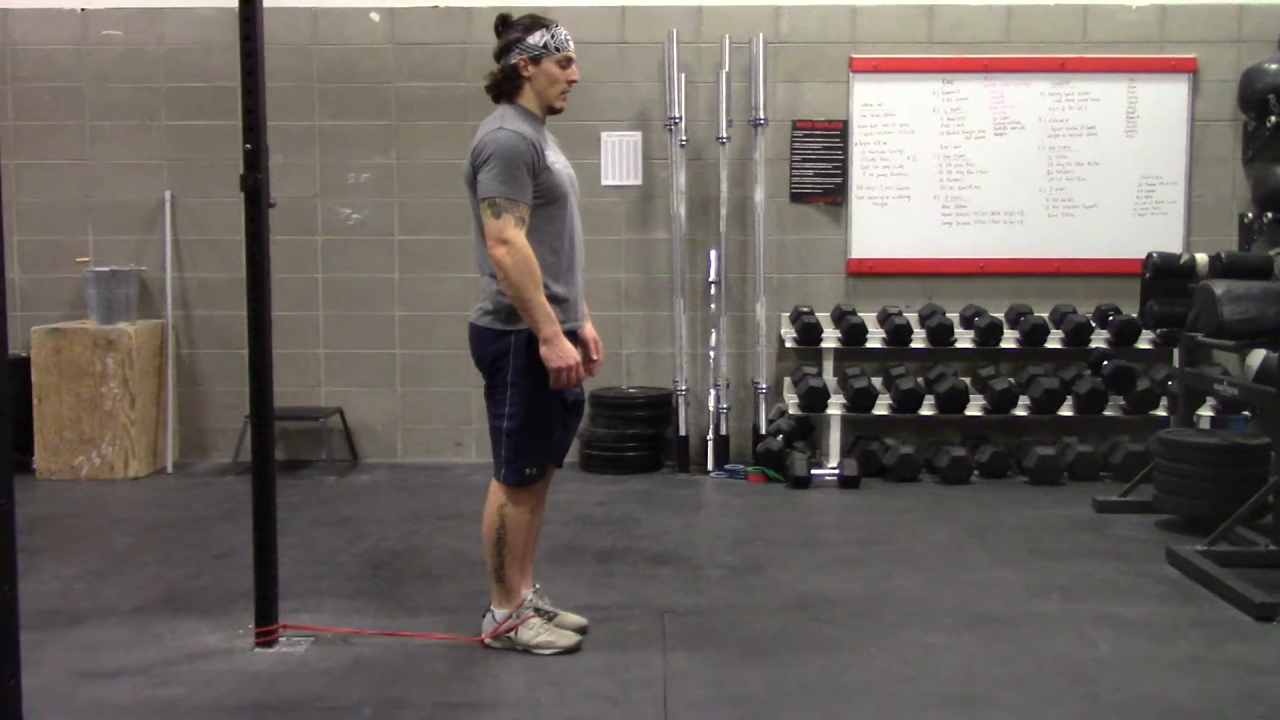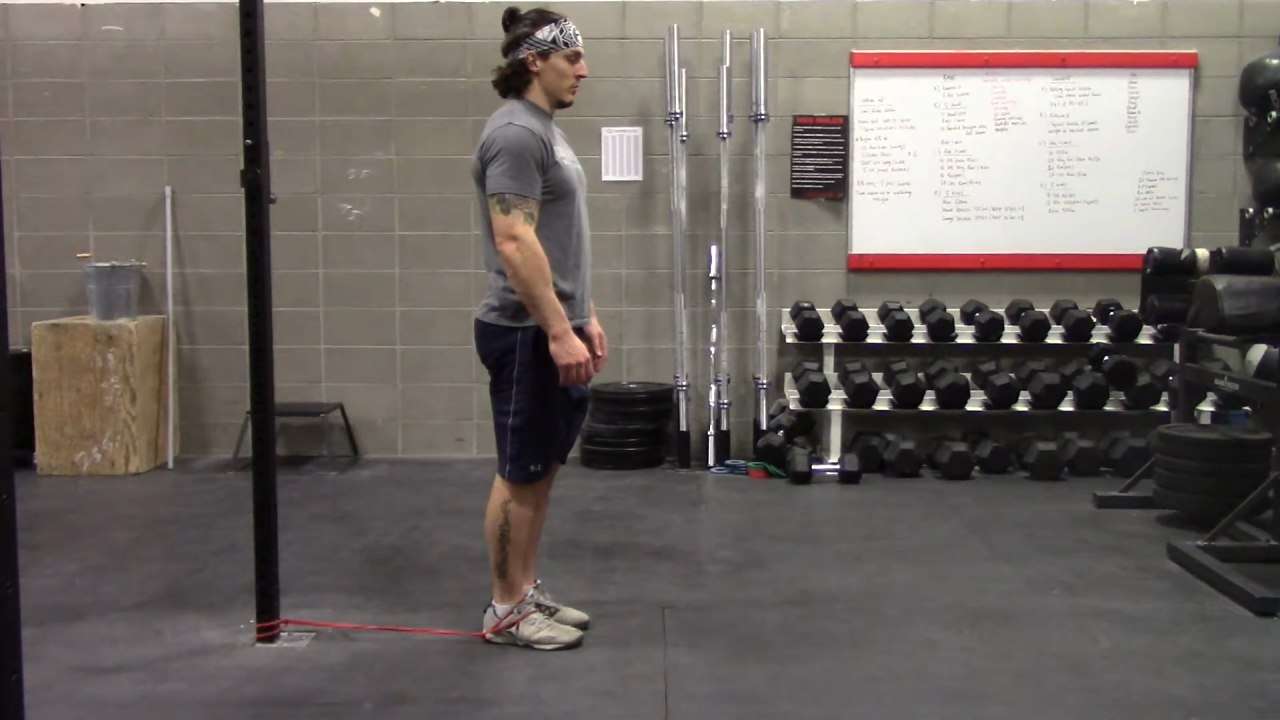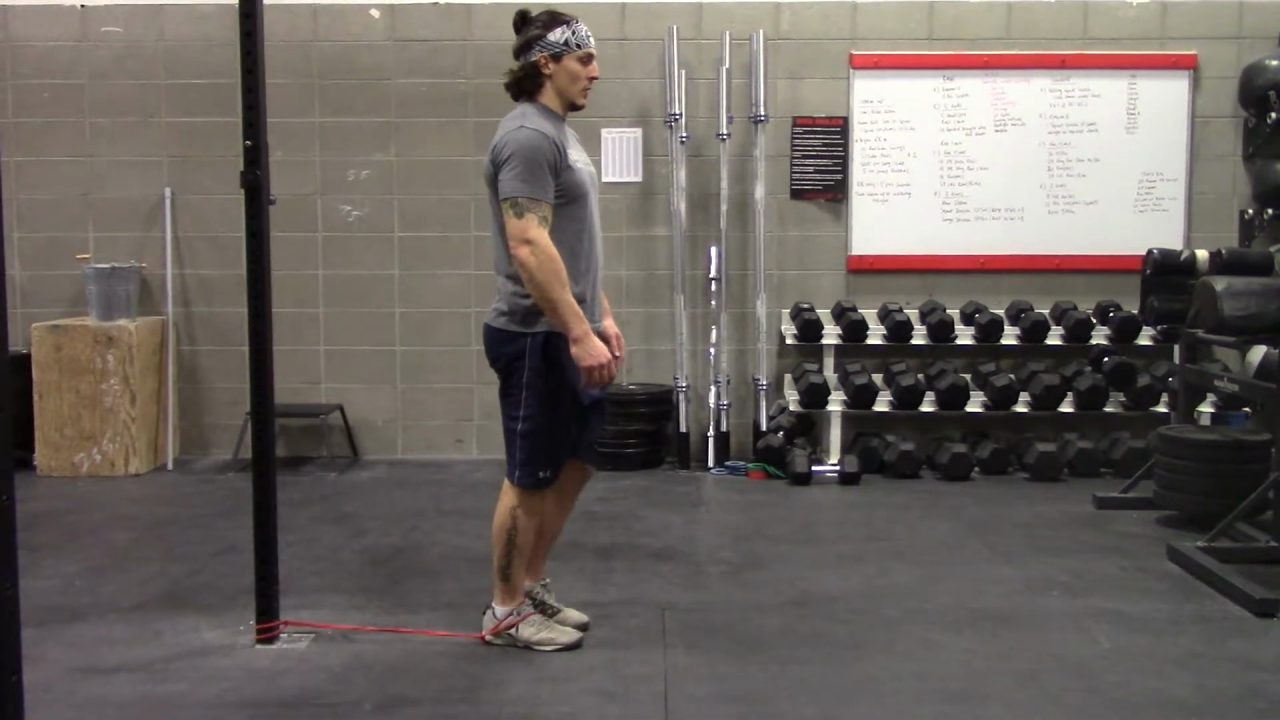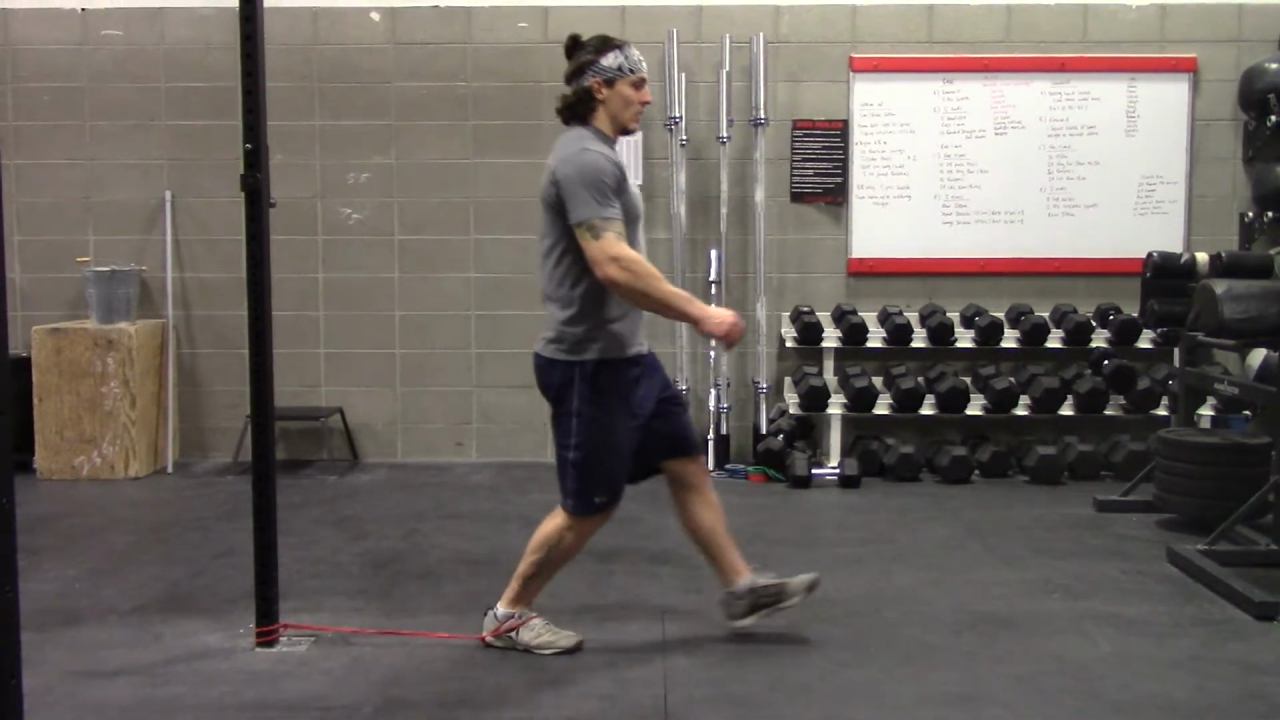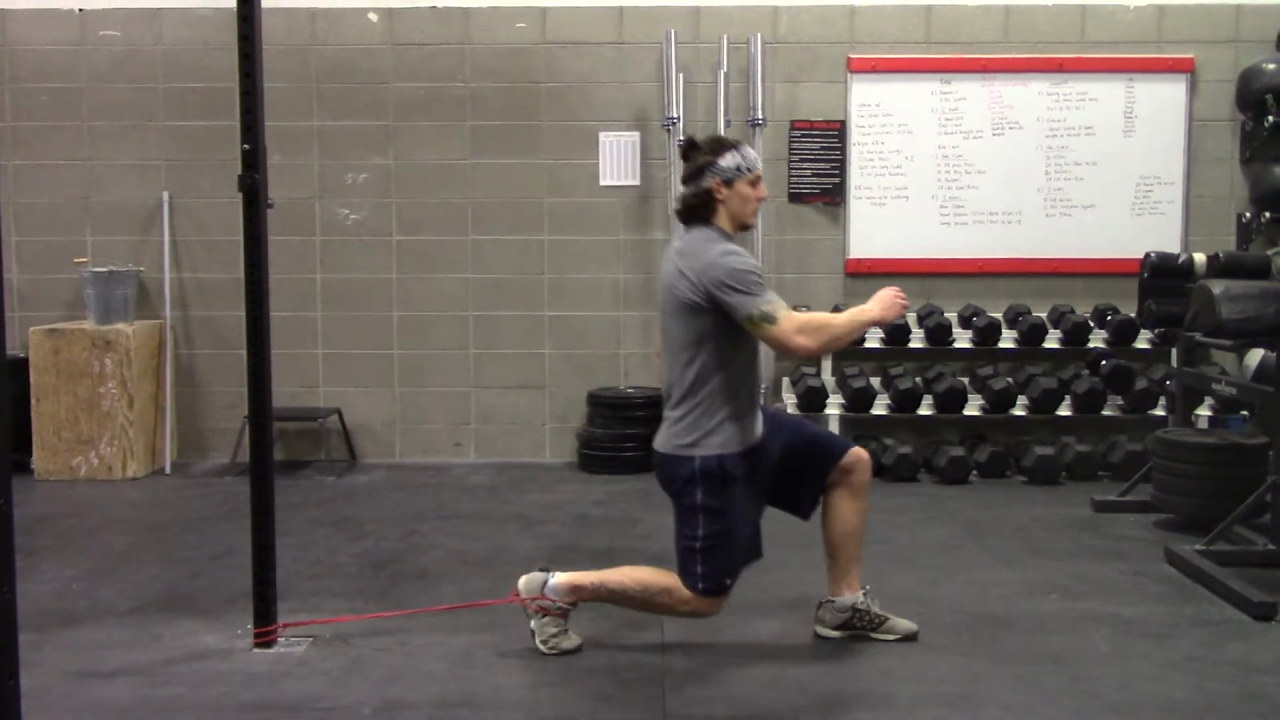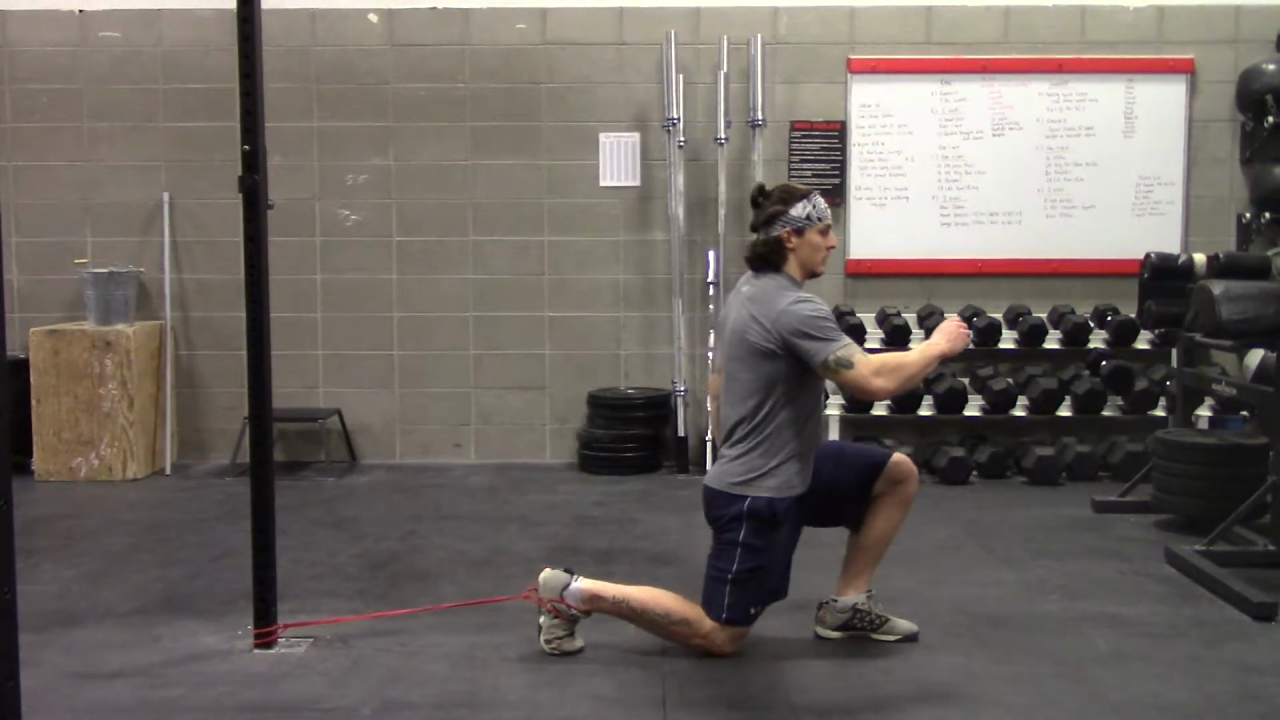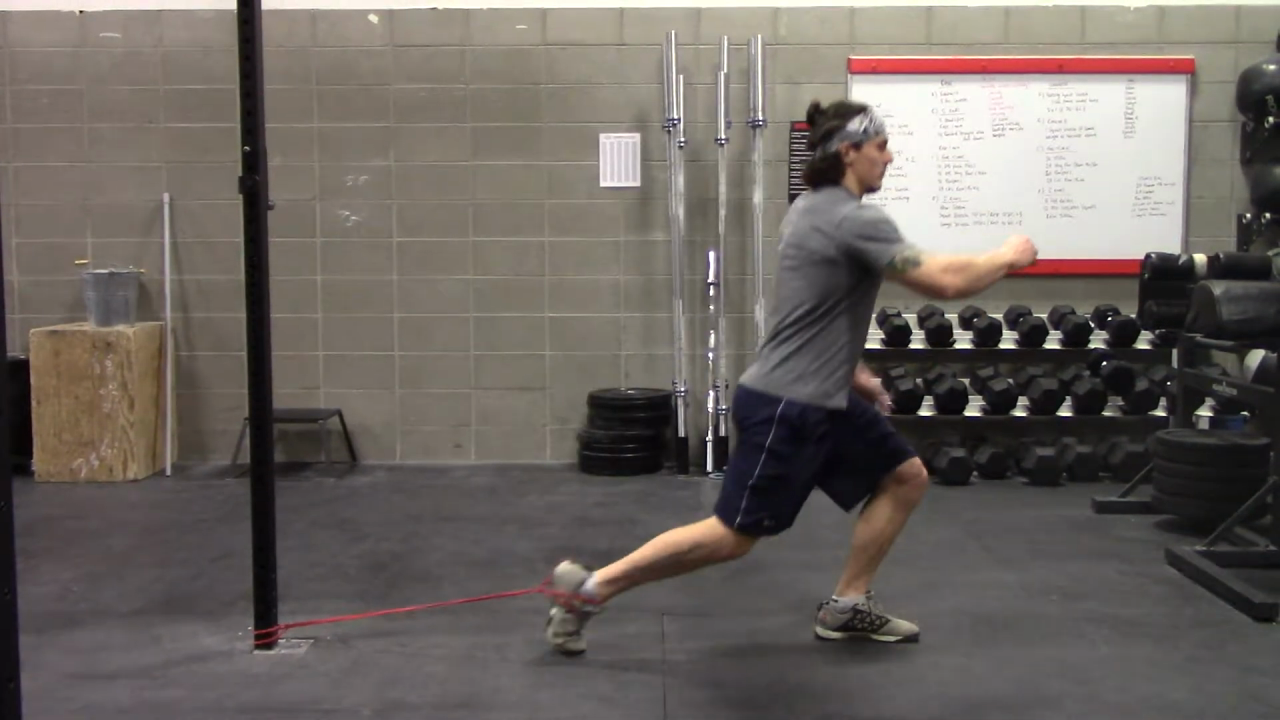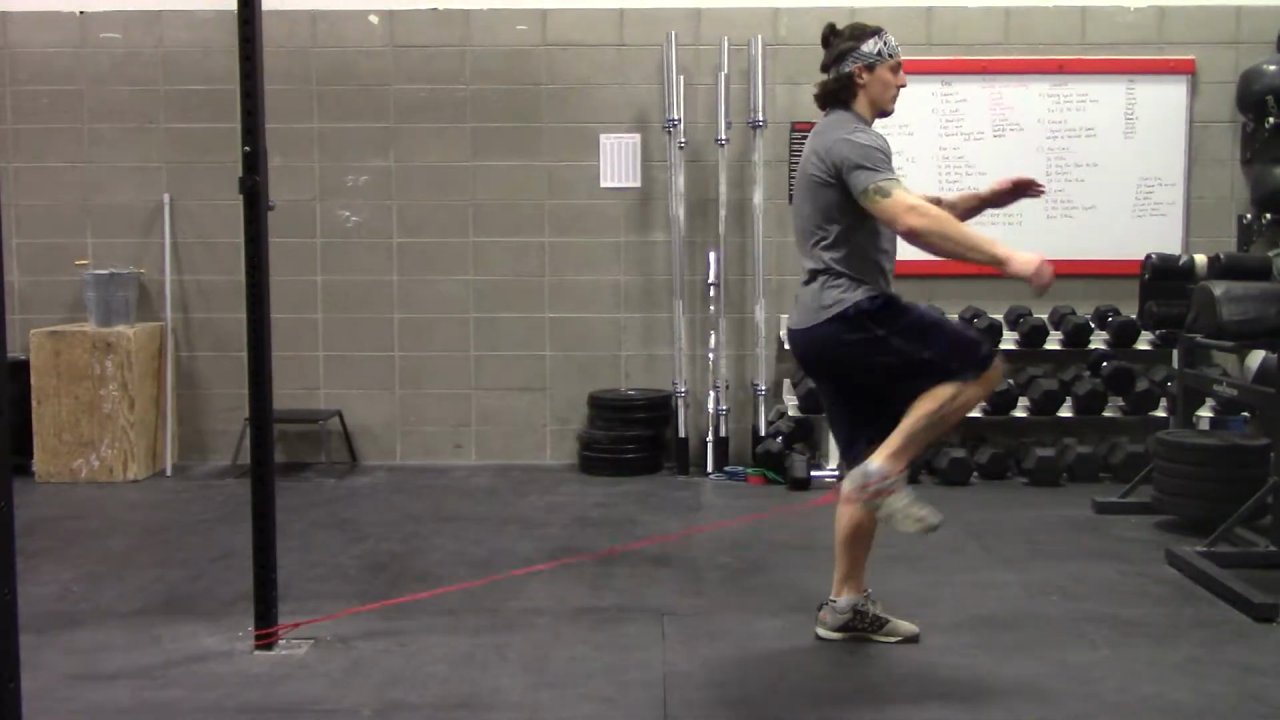
dt=0.4s
person 1, frame 1
left shoulder: (535, 136)
right shoulder: (507, 138)
right elbow: (507, 247)
left wrist: (579, 321)
right wrist: (550, 336)
left hip: (547, 333)
right hip: (521, 337)
left knee: (538, 475)
right knee: (517, 478)
left ankle: (526, 595)
right ankle: (504, 614)
person 1, frame 2
left shoulder: (544, 131)
right shoulder: (516, 134)
right elbow: (516, 243)
left wrist: (585, 318)
right wrist: (559, 333)
left hip: (553, 330)
right hip: (528, 334)
left knee: (542, 471)
right knee: (521, 474)
left ankle: (526, 591)
right ankle: (505, 610)
person 1, frame 3
left shoulder: (556, 133)
right shoulder: (529, 136)
right elbow: (530, 247)
left wrist: (602, 318)
right wrist: (581, 335)
left hip: (563, 334)
right hip: (537, 339)
left knee: (571, 469)
right knee: (531, 478)
left ankle: (530, 588)
right ankle: (506, 612)
person 1, frame 4
left shoulder: (594, 154)
right shoulder: (585, 160)
right elbow: (613, 265)
right wrist: (703, 315)
left hip: (623, 356)
right hip: (589, 364)
left knee: (689, 469)
right knee: (589, 506)
left ankle: (743, 588)
right ankle: (508, 615)
person 1, frame 5
left shoulder: (692, 246)
right shoulder: (721, 259)
right elbow: (799, 339)
right wrist: (870, 312)
left hip: (741, 428)
right hip: (708, 456)
left knee: (852, 465)
right knee: (702, 596)
left ankle: (845, 603)
right ankle: (554, 589)
person 1, frame 6
left shoulder: (749, 292)
right shoulder: (793, 309)
left elbow: (719, 387)
right elbow: (875, 382)
left wrist: (733, 453)
right wrist: (937, 346)
left hip: (781, 470)
right hip: (757, 496)
left knee: (899, 474)
right knee: (720, 635)
left ankle: (847, 605)
right ankle: (573, 592)
person 1, frame 7
left shoulder: (813, 209)
right shoulder: (855, 219)
right elbow: (944, 280)
left wrist: (855, 371)
right wrist: (1008, 258)
left hip: (818, 397)
right hip: (787, 405)
left knee: (906, 477)
right knee: (732, 535)
left ankle: (847, 605)
right ankle: (587, 587)
person 1, frame 8
left shoulder: (841, 136)
right shoulder: (852, 139)
left elbow: (907, 215)
right elbow: (910, 219)
left wrist: (985, 199)
right wrist: (1006, 257)
left hip: (829, 323)
right hip: (846, 317)
left knee: (870, 466)
right knee: (981, 366)
left ankle: (846, 605)
right ankle: (884, 472)
